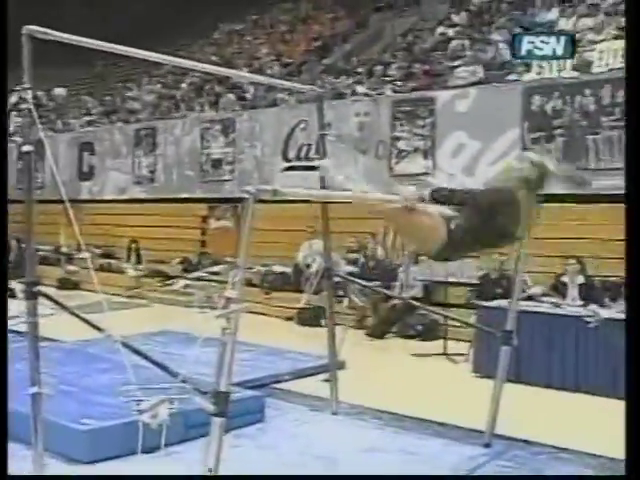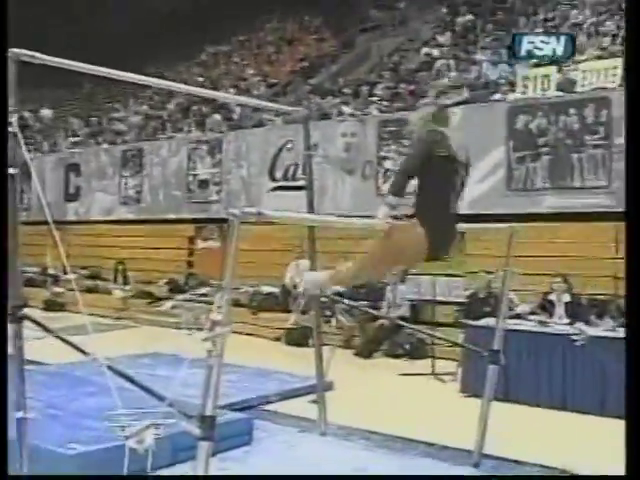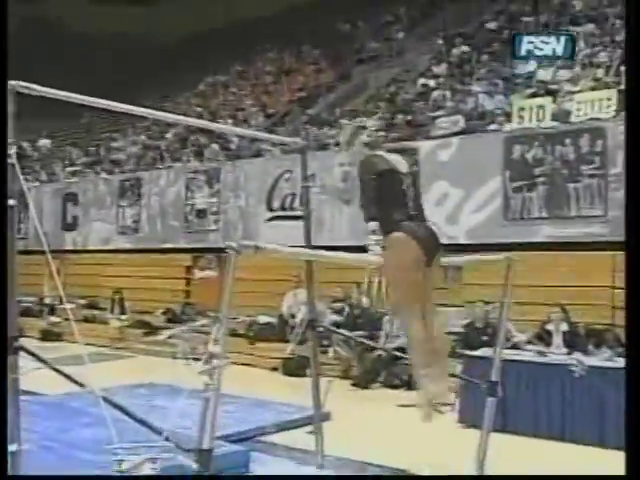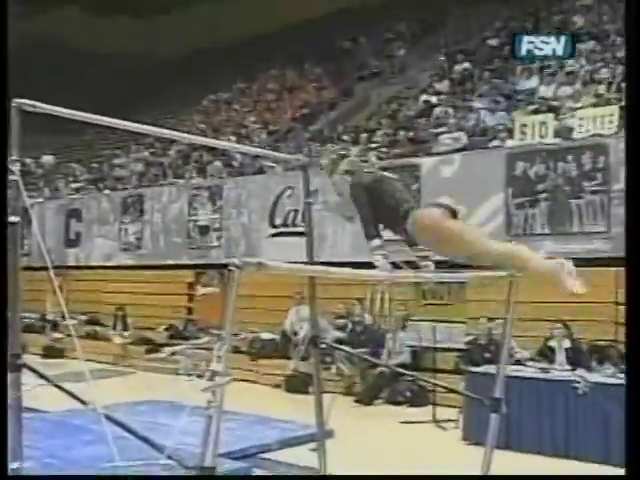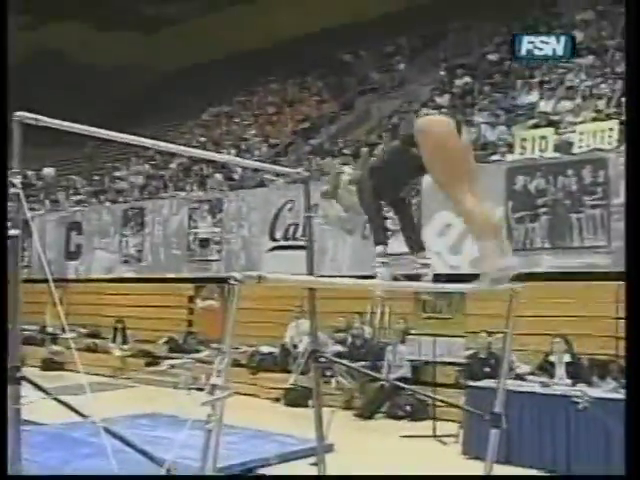
dt=0.2s
person 1, frame 1
left shoulder: (507, 195)
right shoulder: (523, 206)
left elbow: (463, 196)
left wrist: (421, 195)
left hip: (443, 240)
left knee: (391, 213)
person 1, frame 2
left shoulder: (432, 137)
right shoulder: (461, 154)
left elbow: (405, 173)
left wrist: (385, 211)
left hip: (424, 232)
right hip: (444, 238)
left knee: (367, 265)
person 1, frame 3
left shoulder: (370, 162)
right shoulder: (404, 162)
left elbow: (370, 204)
left wrist: (376, 242)
left hip: (404, 241)
right hip: (426, 236)
left knee: (410, 319)
right knee: (425, 319)
left ankle: (430, 387)
right ankle: (438, 383)
person 1, frame 4
left shoulder: (358, 185)
right shoulder: (384, 179)
left elbow: (370, 229)
left wrist: (382, 265)
left hip: (425, 218)
right hip: (440, 213)
left knee: (486, 251)
right knee: (490, 251)
left ankle: (552, 269)
right ankle: (555, 267)
person 1, frame 5
left shoulder: (361, 183)
right shoulder: (390, 190)
left elbow: (377, 228)
right elbow: (408, 228)
left wrist: (382, 272)
right wrist: (425, 270)
left ankle: (494, 255)
right ankle: (502, 255)
